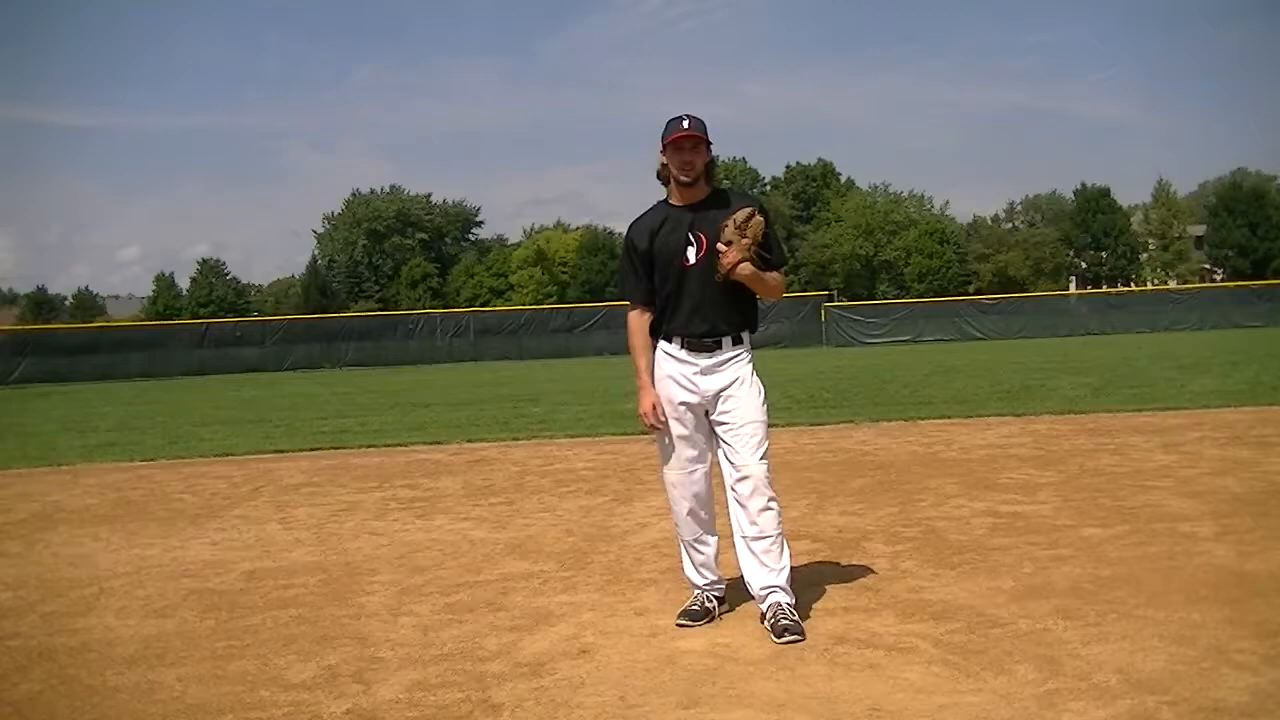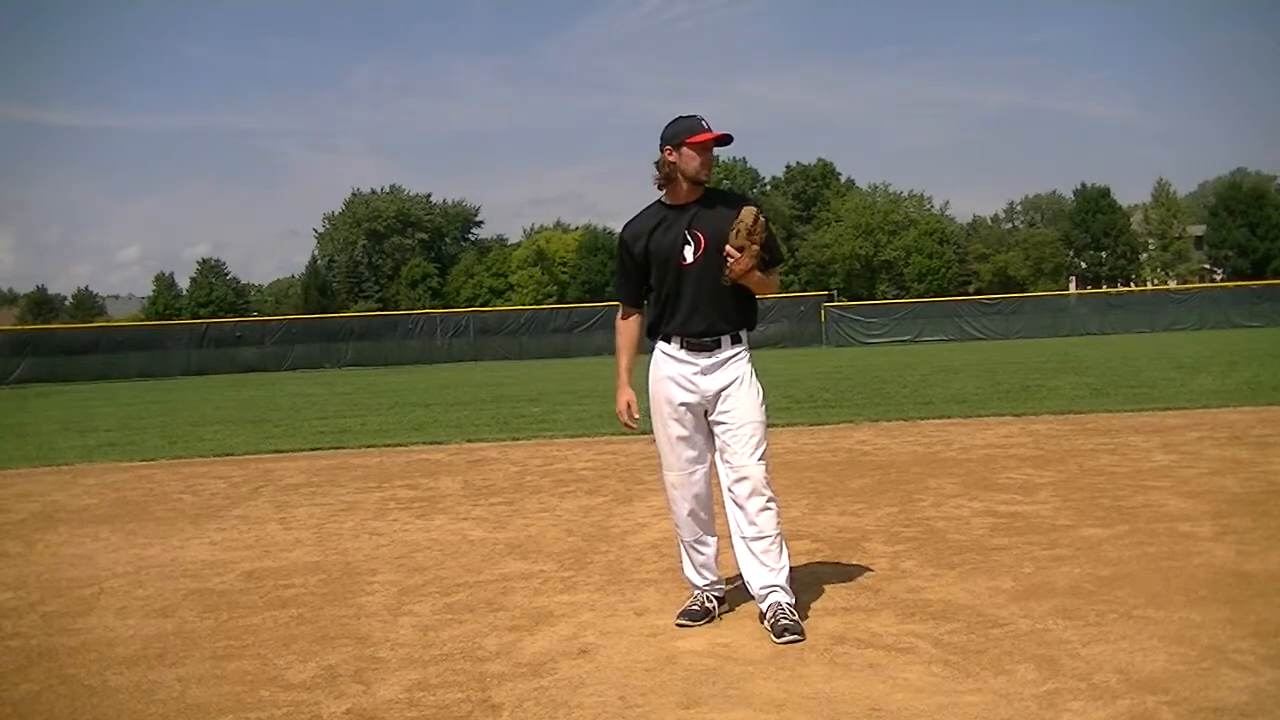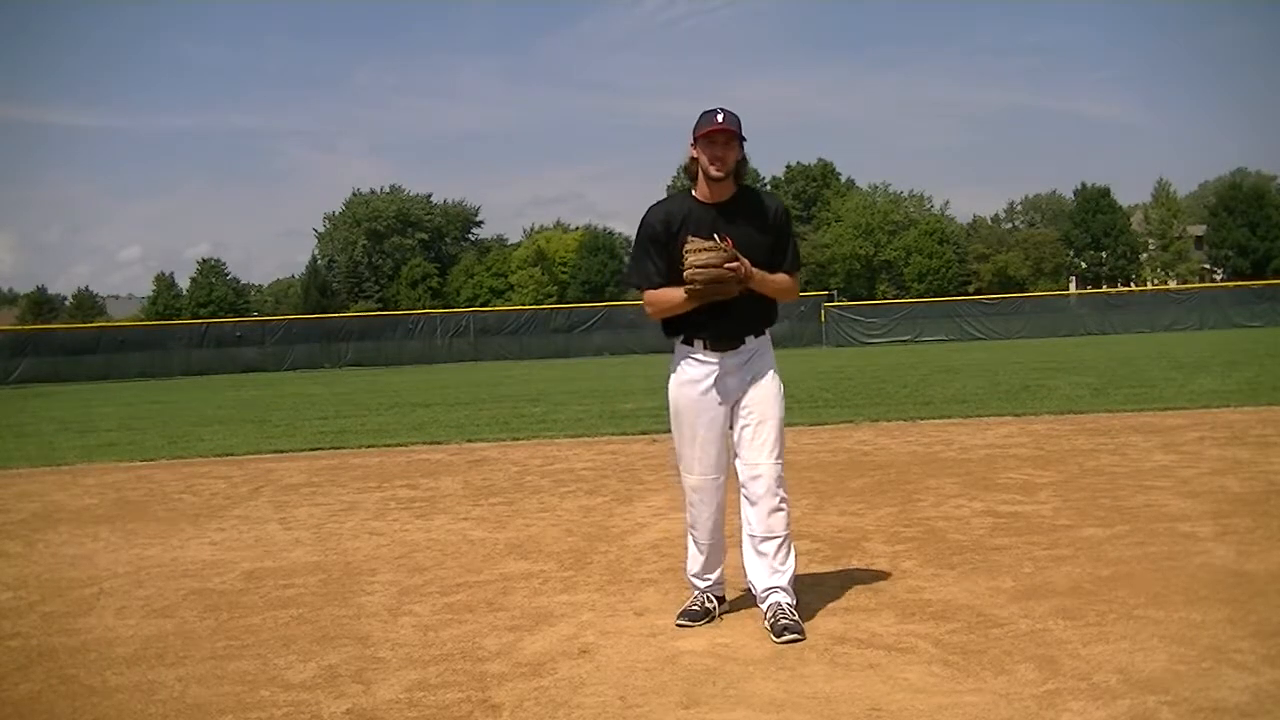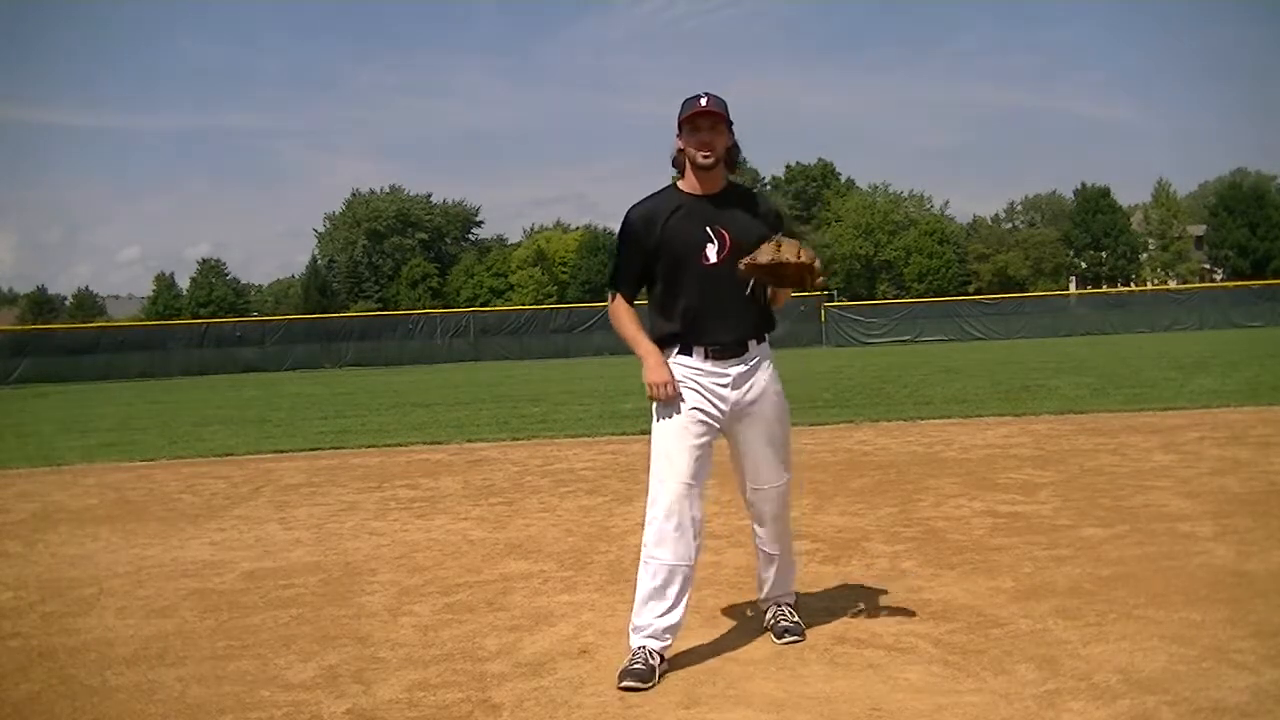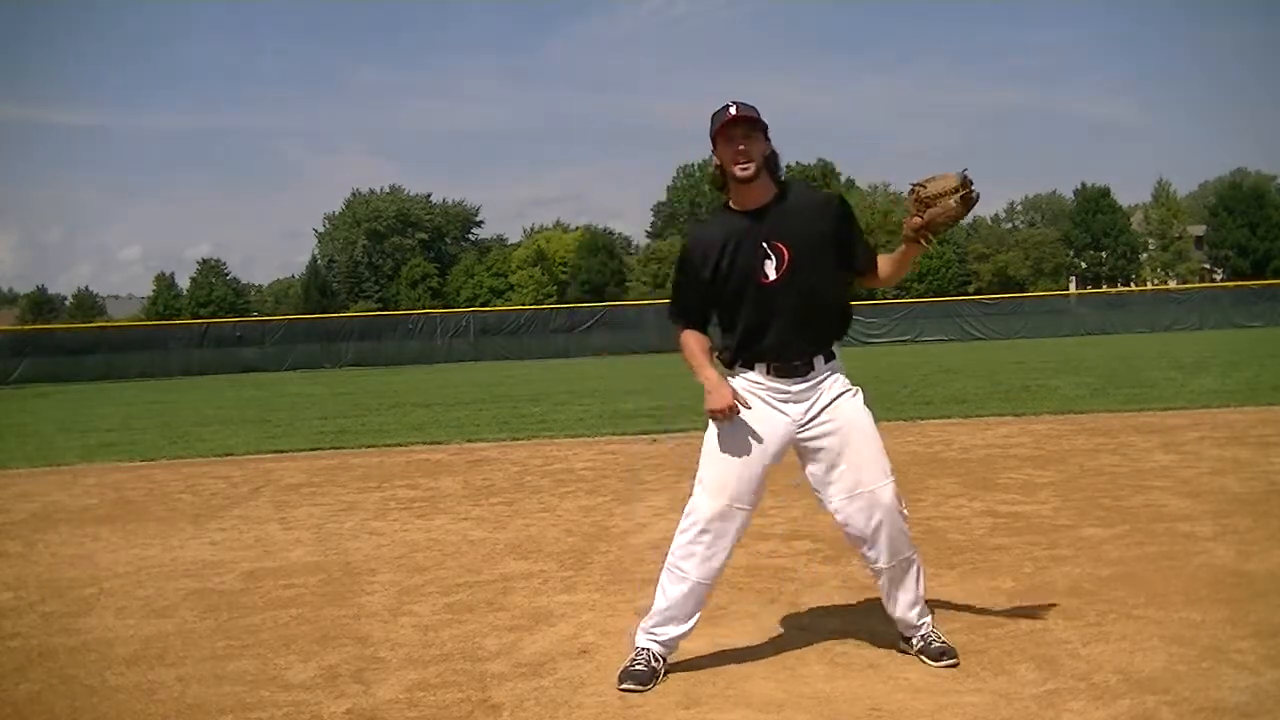
dt=1s
person 1, frame 1
left shoulder: (744, 210)
right shoulder: (645, 228)
left elbow: (777, 286)
right elbow: (639, 312)
left wrist: (747, 272)
right wrist: (644, 385)
left hip: (734, 362)
right hip: (674, 365)
left knee: (752, 478)
right knee: (684, 483)
left ankle: (775, 596)
right ankle: (706, 588)
person 1, frame 2
left shoulder: (739, 209)
right shoulder: (639, 230)
left elbow: (773, 283)
right elbow: (630, 312)
left wrist: (748, 275)
right wrist: (624, 382)
left hip: (732, 361)
right hip: (672, 365)
left knee: (749, 478)
right knee: (685, 484)
left ankle: (775, 595)
right ankle: (706, 588)
person 1, frame 3
left shoulder: (768, 211)
right shoulder: (662, 217)
left elbow: (790, 287)
right elbow: (652, 303)
left wrist: (751, 276)
left hip: (755, 358)
right hip: (695, 364)
left knee: (764, 479)
right knee: (701, 484)
left ankle: (776, 595)
right ankle: (707, 589)
person 1, frame 4
left shoulder: (760, 211)
right shoulder: (649, 215)
left elbow: (781, 297)
right elbow: (619, 300)
left wrist: (786, 278)
right wrist: (650, 356)
left hip: (754, 368)
right hip: (686, 376)
left knee: (770, 496)
right knee: (671, 502)
left ankle: (778, 601)
right ankle: (649, 643)
person 1, frame 5
left shoulder: (822, 208)
right shoulder: (706, 241)
left elbow: (874, 276)
right elbow: (690, 329)
left wrist: (913, 242)
right wrist: (711, 380)
left hip: (824, 387)
right hip: (748, 393)
left knee: (879, 508)
right knee: (707, 523)
left ankle: (915, 625)
right ankle: (653, 644)
